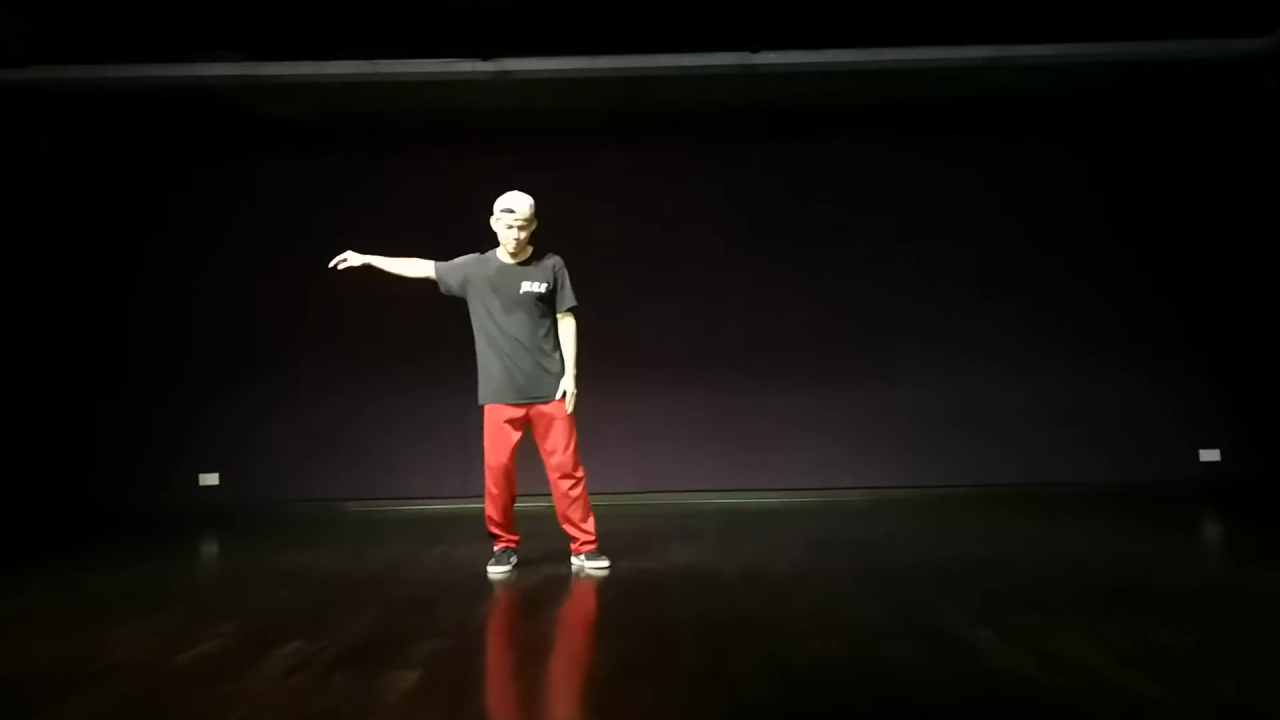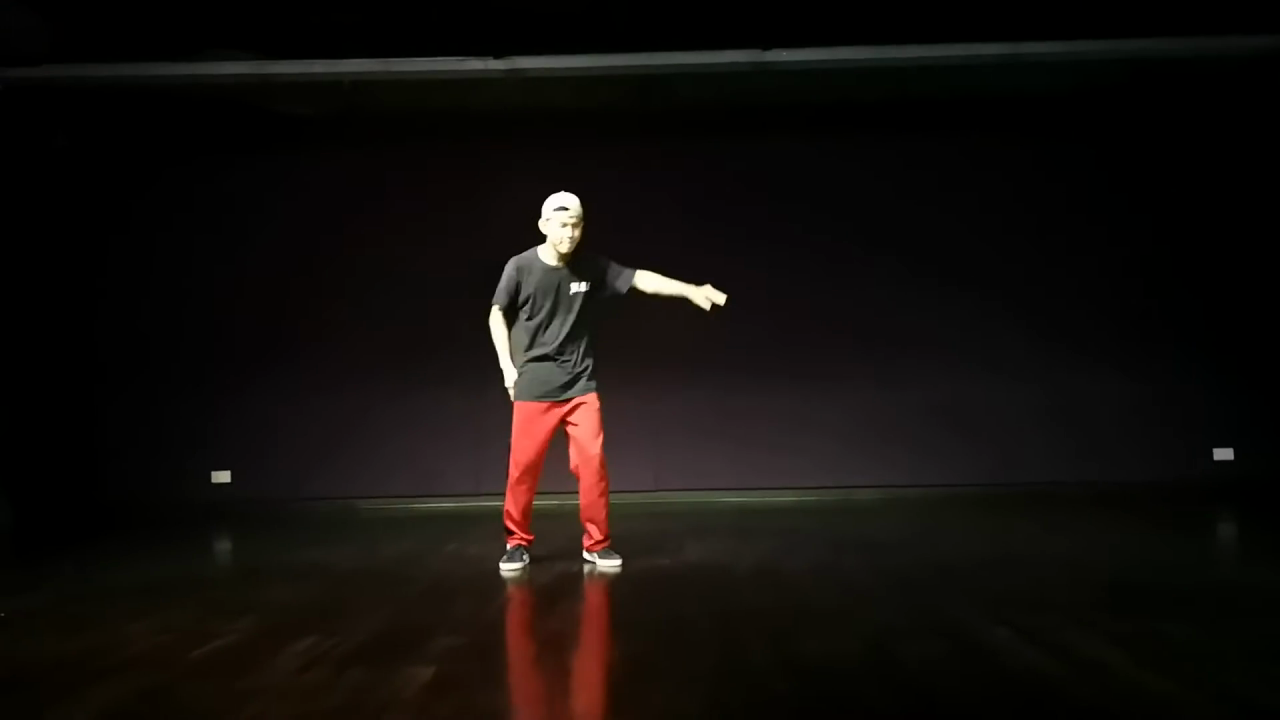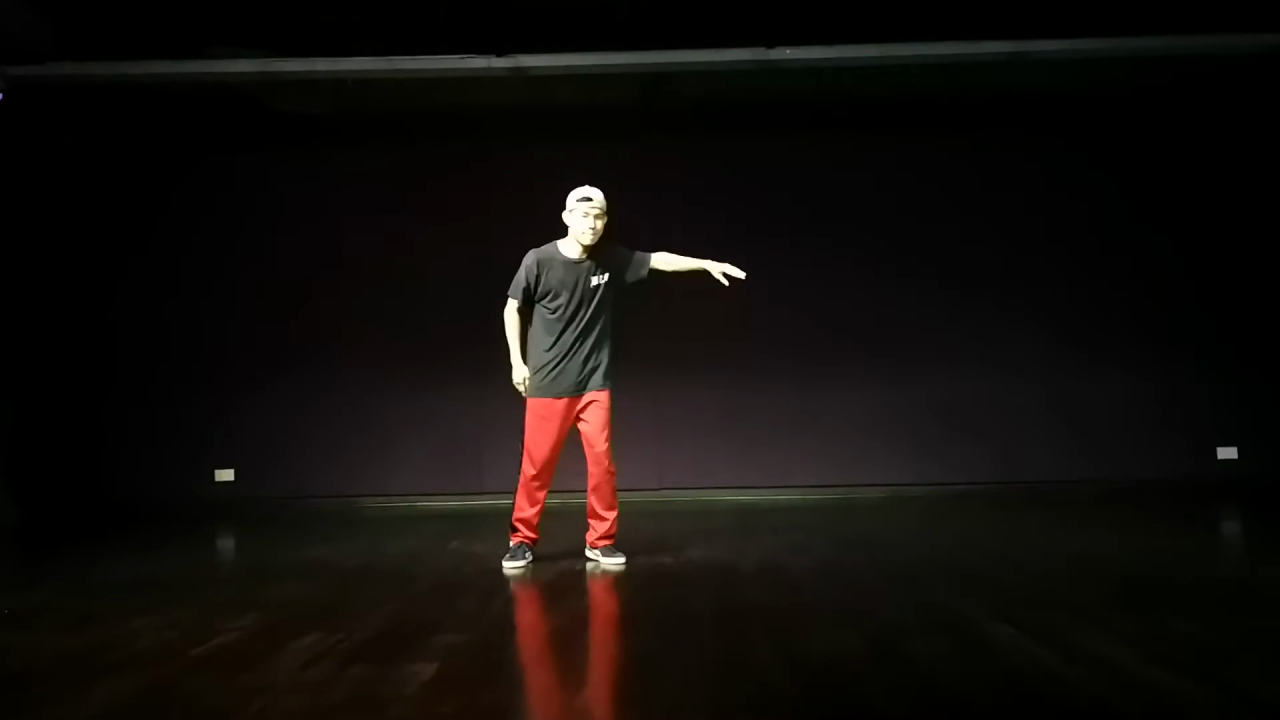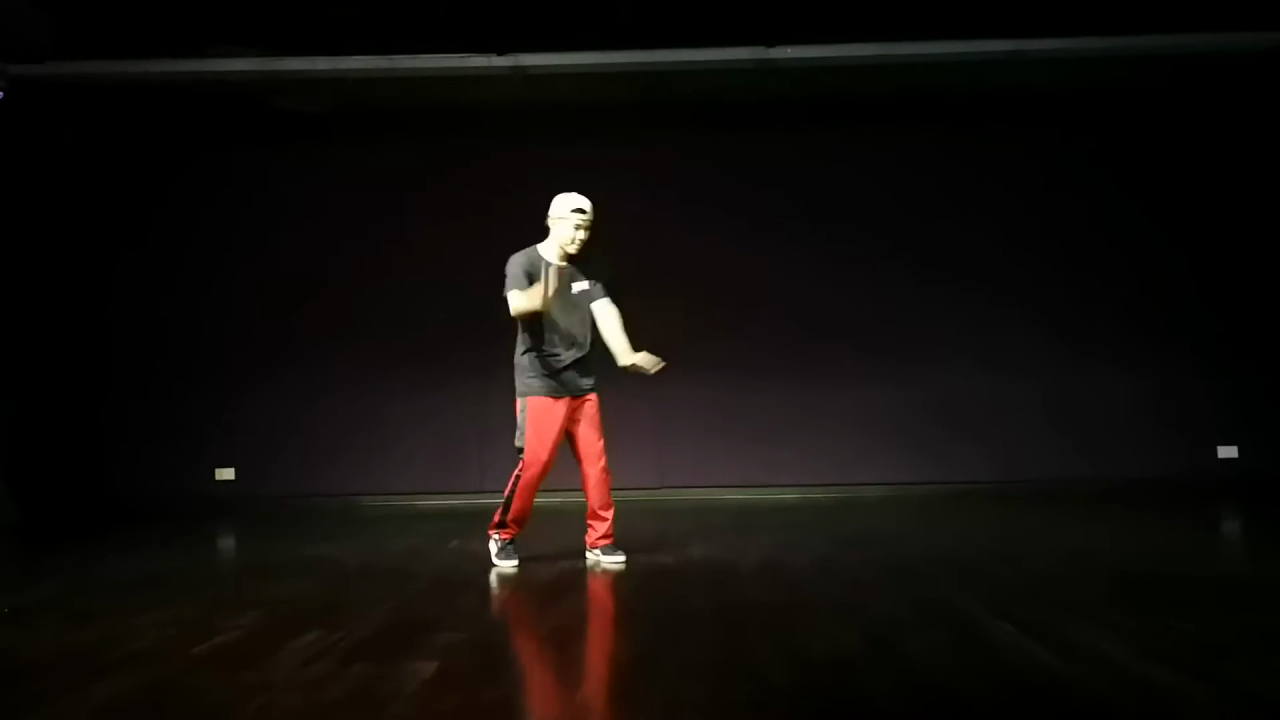
dt=0.5s
person 1, frame 1
left shoulder: (551, 266)
right shoulder: (473, 269)
left elbow: (565, 319)
right elbow: (418, 269)
left wrist: (570, 373)
right wrist: (365, 259)
left hip: (548, 388)
right hip: (500, 391)
left knee: (565, 466)
right knee: (497, 470)
left ankle: (584, 545)
right ankle: (505, 545)
person 1, frame 2
left shoulder: (592, 267)
right shoulder: (520, 268)
left elbow: (639, 279)
right elbow: (498, 312)
left wrist: (691, 290)
right wrist: (508, 364)
left hip: (580, 385)
right hip: (534, 385)
left knee: (591, 464)
right knee: (524, 466)
left ankle: (597, 543)
right ankle: (517, 542)
person 1, frame 3
left shoulder: (612, 259)
right shoulder: (539, 261)
left elbow: (658, 260)
right elbow: (512, 308)
left wrist: (707, 264)
right wrist: (517, 361)
left hip: (594, 383)
right hip: (547, 383)
left knee: (602, 462)
right knee: (537, 464)
left ankle: (601, 541)
right ankle: (522, 540)
person 1, frame 4
left shoulder: (584, 272)
right shoulder: (522, 263)
left elbow: (605, 312)
right elbow: (516, 306)
left wrist: (626, 354)
right wrist: (542, 293)
left hip: (581, 384)
right hip: (537, 384)
left knee: (595, 465)
right knee: (534, 463)
left ankle: (599, 540)
right ankle: (502, 534)
